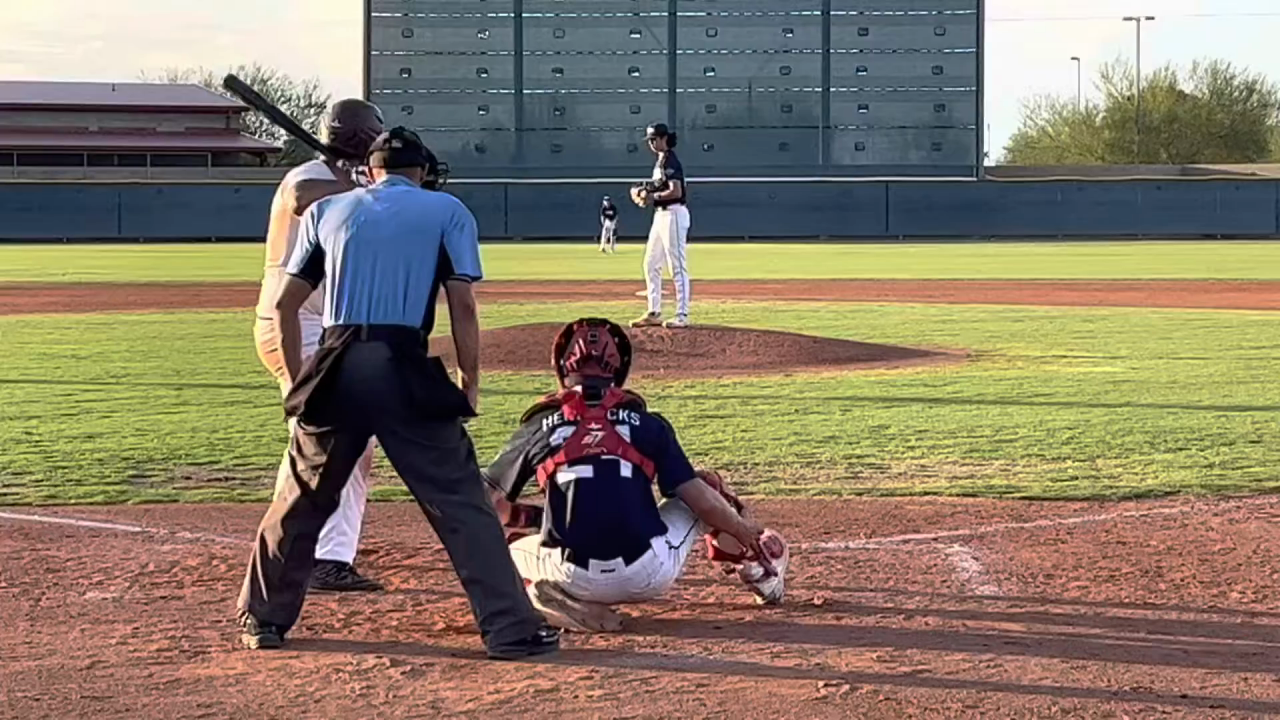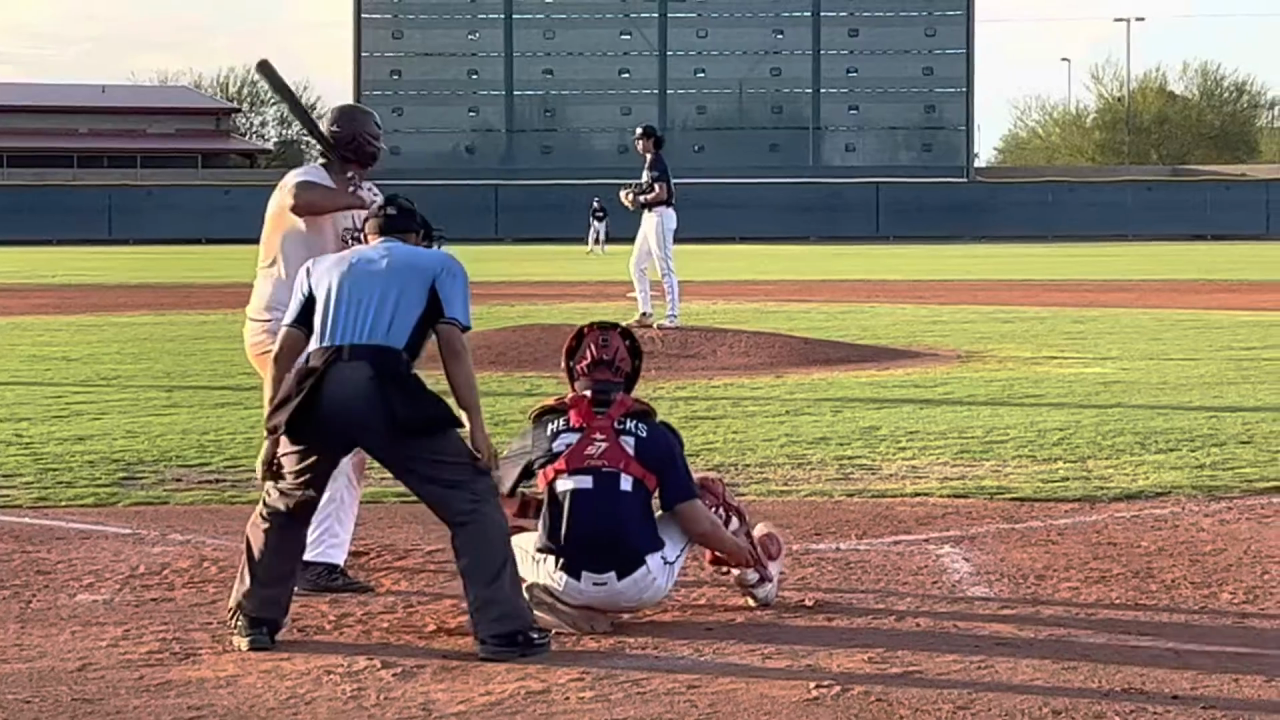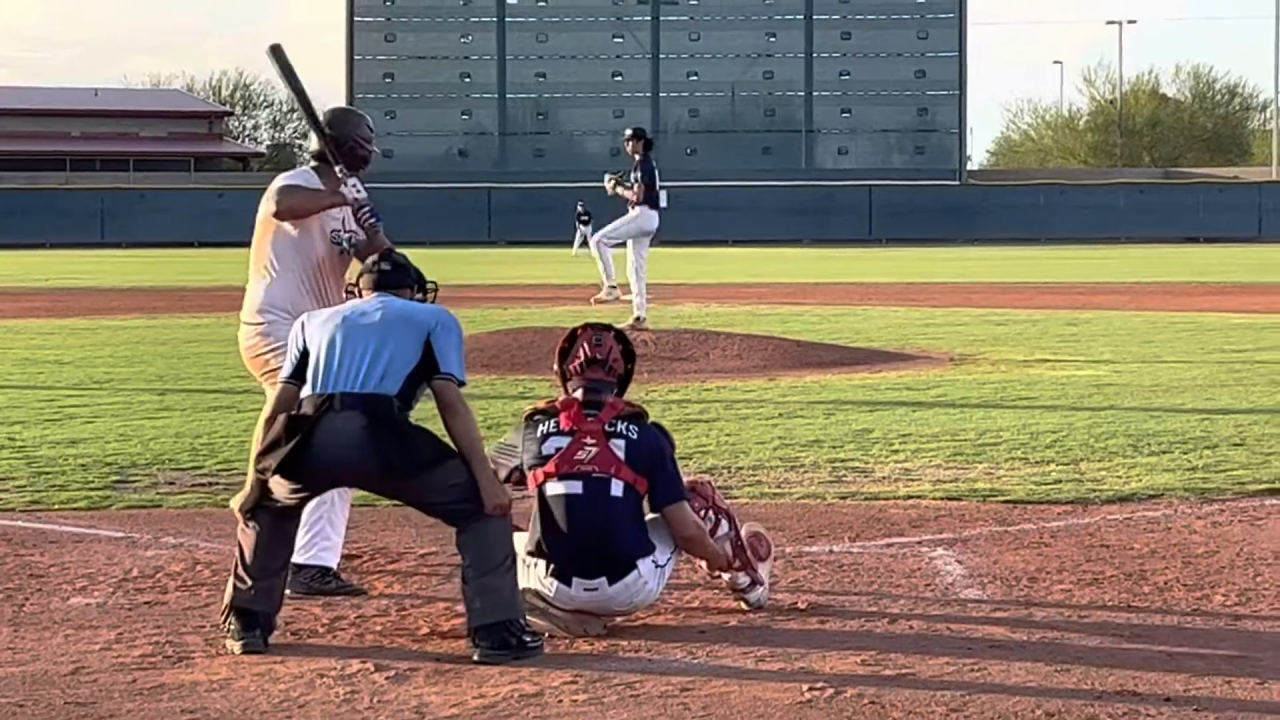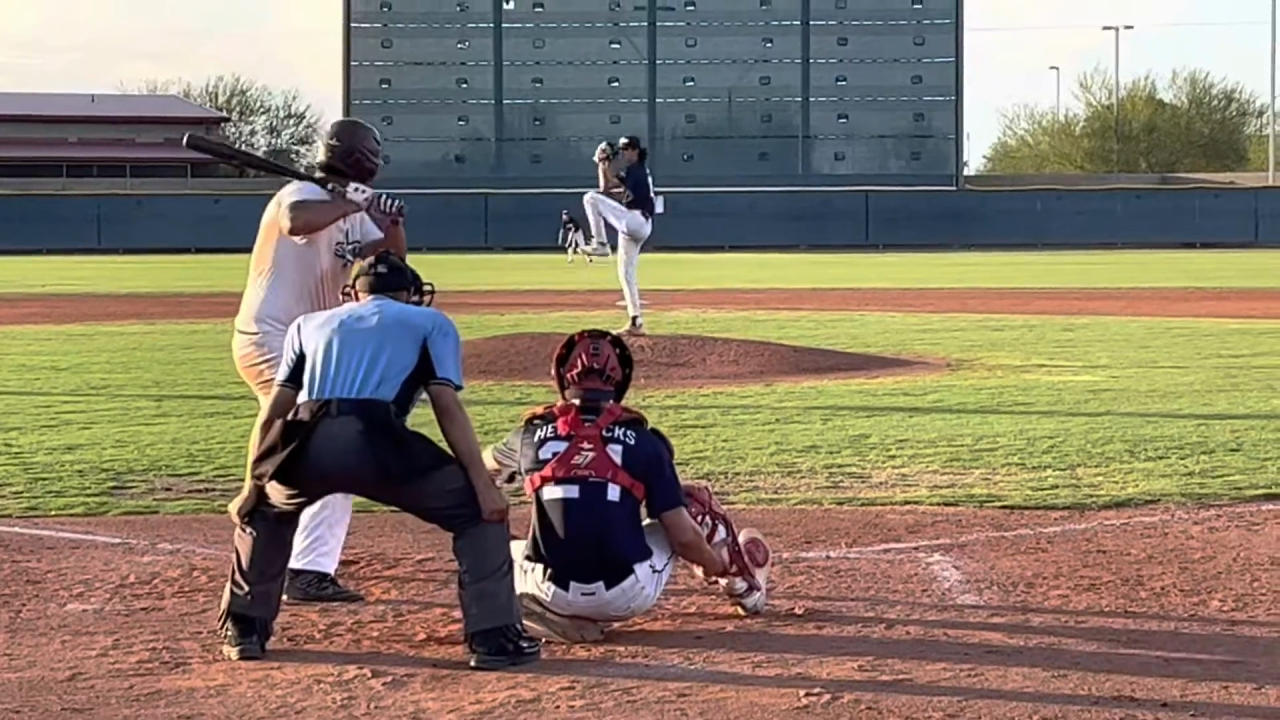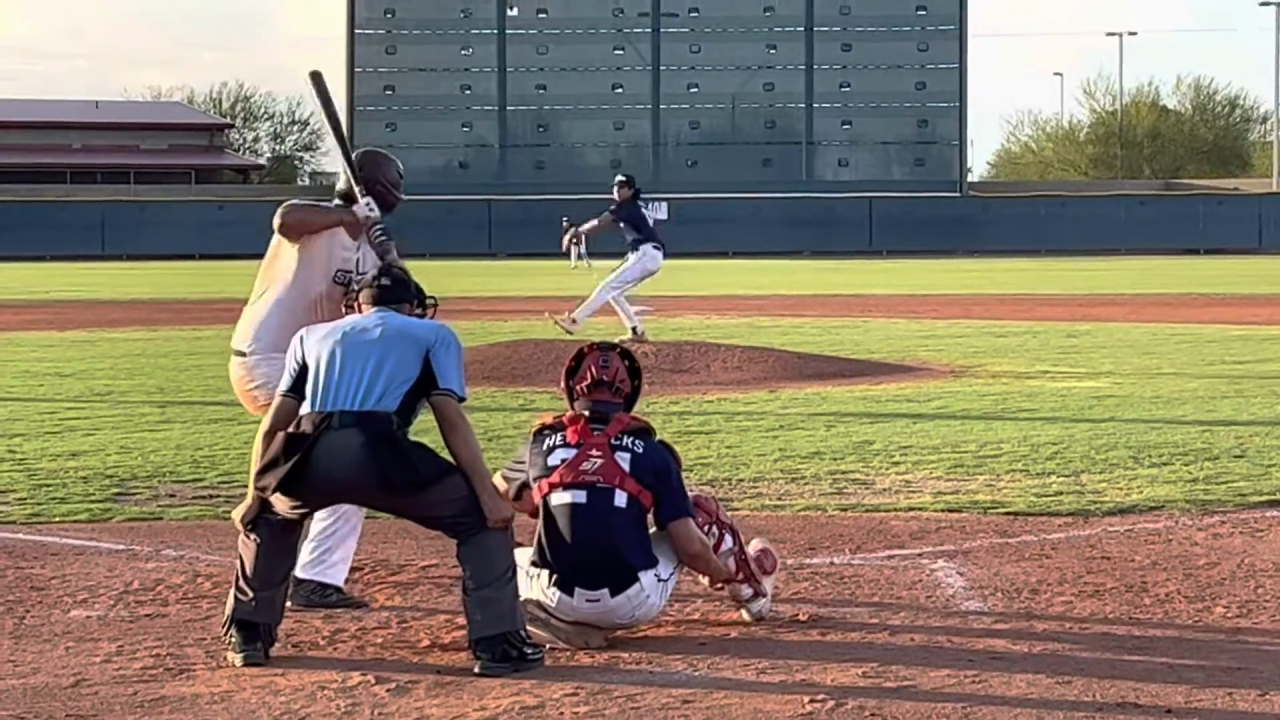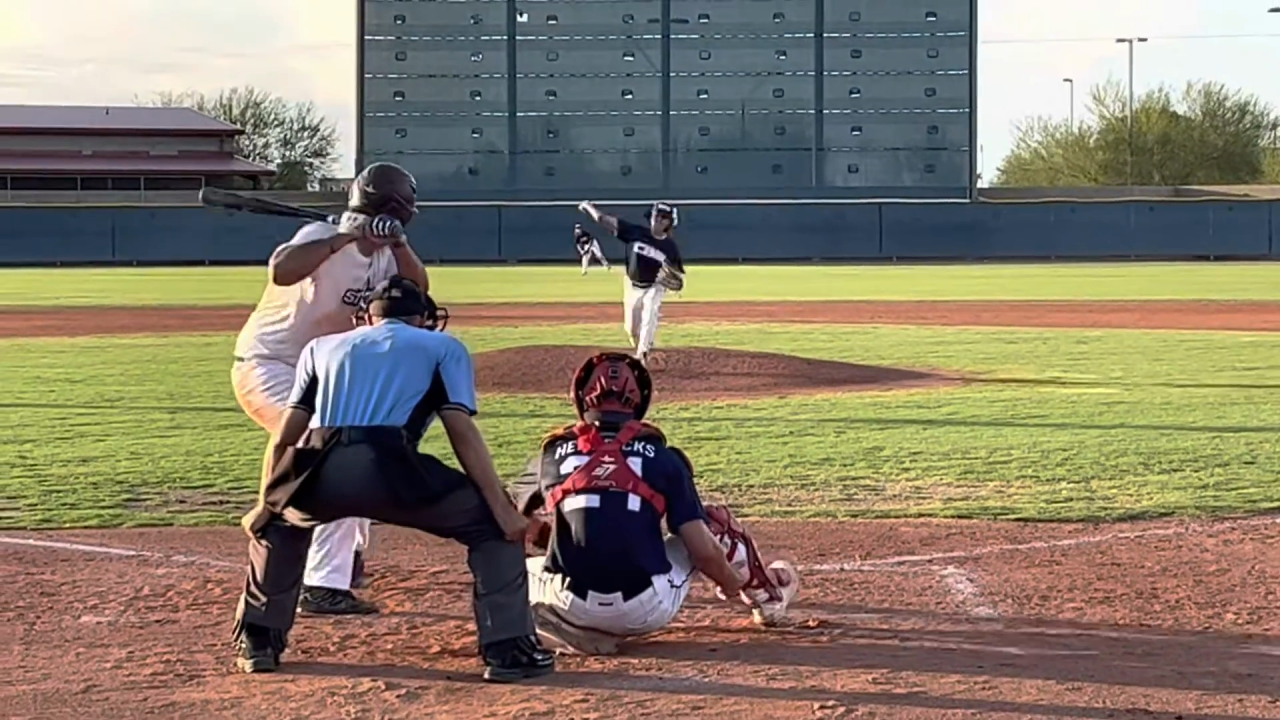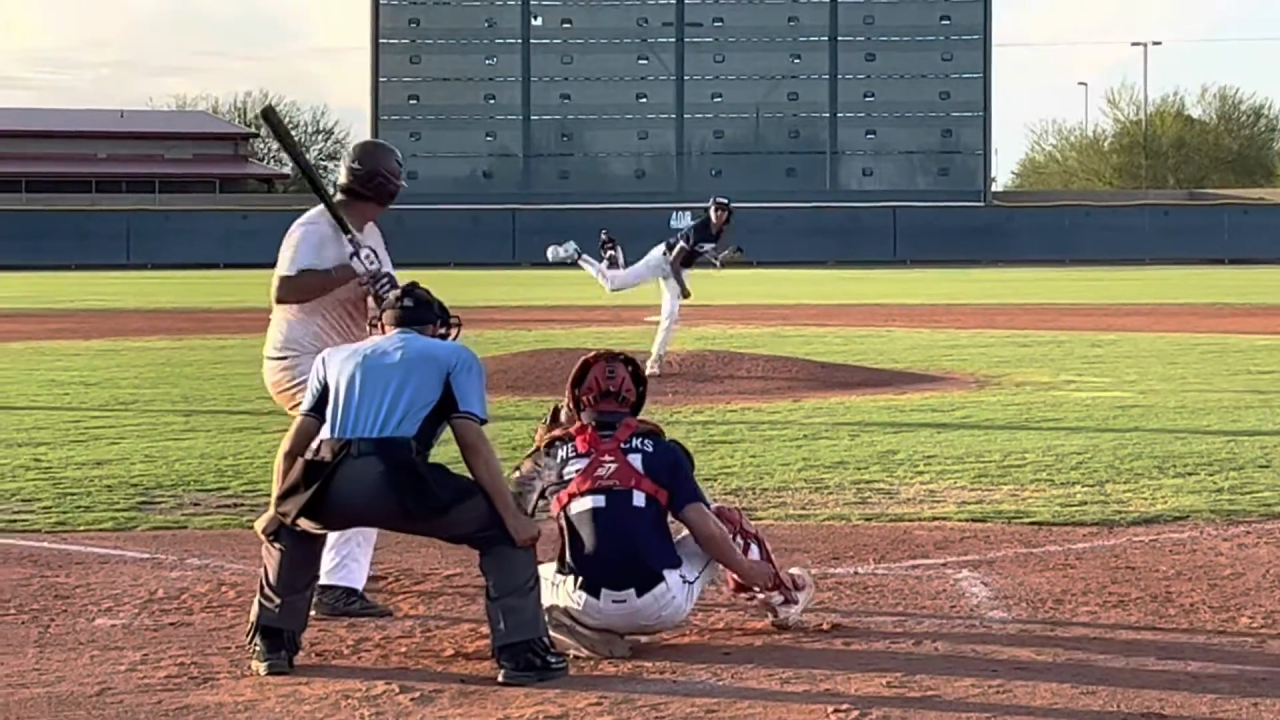
dt=0.4s
person 1, frame 1
left shoulder: (347, 191)
right shoulder: (310, 176)
right elbow: (300, 201)
right wrist: (352, 182)
left hip: (326, 330)
right hip: (298, 329)
right ankle: (326, 562)
person 1, frame 2
left shoulder: (350, 196)
right shoulder: (308, 179)
right elbow: (298, 201)
right wrist: (356, 200)
right hip: (286, 330)
right ankle: (319, 565)
person 1, frame 3
left shoulder: (342, 197)
right shoulder: (298, 182)
left elbow: (377, 259)
right elbow: (279, 206)
left wrist: (371, 226)
right wrist: (340, 197)
right hip: (280, 334)
right ankle: (311, 567)
person 1, frame 4
left shoulder: (351, 213)
right shoulder: (302, 193)
left elbow: (387, 258)
right elbow: (298, 223)
left wrist: (392, 224)
right wrist: (350, 203)
right hip: (274, 342)
right ankle: (309, 573)
person 1, frame 5
left shoulder: (370, 240)
right shoulder: (318, 224)
right elbow: (284, 221)
left wrist: (387, 256)
right wrist: (350, 214)
right hip: (266, 362)
left ankle: (334, 547)
right ankle: (315, 581)
person 1, frame 6
left shoulder: (384, 251)
right shoulder: (322, 236)
left elbow: (416, 289)
right elbow: (280, 272)
left wrist: (399, 244)
right wrist: (341, 238)
right hip: (267, 368)
left ankle: (343, 556)
right ankle: (324, 587)
person 1, frame 7
left shoulder: (370, 233)
right shoulder: (316, 228)
left elbow: (388, 298)
right elbow: (285, 291)
left wrist: (386, 285)
right wrist: (349, 272)
right hip: (304, 367)
left ankle: (337, 567)
right ankle: (338, 589)
person 2, frame 1
left shoulder: (326, 211)
right shoulder: (448, 210)
left elbow: (285, 303)
right elbow: (462, 305)
left wrist: (297, 376)
right wrist: (471, 380)
left hip: (336, 369)
right hip: (404, 368)
left knee: (305, 497)
right knee: (458, 498)
left ankle: (264, 619)
right ankle: (511, 629)
person 2, frame 2
left shoulder: (321, 265)
right shoulder: (440, 263)
left elbow: (281, 356)
right elbow: (453, 346)
left wrist: (271, 436)
right wrist: (477, 428)
left hip: (318, 394)
right hip: (387, 391)
left knee: (283, 501)
right knee: (474, 500)
left ankle: (254, 621)
right ankle: (504, 630)
person 2, frame 3
left shoulder: (314, 320)
right shoulder: (434, 317)
left elbow: (277, 410)
right elbow: (450, 402)
left wrist: (253, 483)
right wrist: (485, 478)
left hip: (311, 440)
right hip: (379, 436)
left knee: (268, 503)
right knee: (481, 505)
left ankle: (247, 623)
right ankle: (496, 632)
person 2, frame 4
left shoulder: (309, 323)
right shoulder: (430, 321)
left elbow: (273, 413)
right elbow: (447, 406)
left wrist: (252, 486)
right wrist: (483, 485)
left hip: (307, 446)
right hip: (376, 442)
left knee: (264, 508)
right knee: (477, 509)
left ankle: (244, 629)
right ankle: (494, 637)
person 2, frame 5
left shoulder: (311, 335)
right shoulder: (433, 333)
left elbow: (274, 425)
right elbow: (450, 417)
left wrist: (255, 496)
right wrist: (488, 495)
left hip: (309, 460)
right hip: (378, 455)
left knee: (268, 516)
right knee: (480, 515)
left ankle: (248, 635)
right ankle: (497, 643)
person 2, frame 6
left shoulder: (322, 346)
right shoulder: (443, 346)
left elbow: (284, 439)
right elbow: (461, 431)
left wrist: (266, 504)
right wrist: (502, 509)
left hip: (318, 475)
right hip: (388, 469)
left knee: (278, 524)
right knee: (491, 522)
left ankle: (258, 642)
right ankle: (507, 650)
person 2, frame 7
left shoulder: (334, 356)
right shoulder: (454, 355)
left elbow: (292, 447)
right elbow: (472, 441)
left wrist: (277, 509)
right wrist: (513, 517)
left hip: (329, 487)
right hip: (398, 481)
left knee: (290, 526)
right knee: (503, 526)
left ankle: (272, 644)
right ankle: (521, 652)
person 3, frame 1
left shoulder: (539, 425)
right shoulder: (646, 423)
right elbow: (704, 503)
right wrist: (744, 529)
left hip: (573, 578)
right hip: (647, 574)
left knee: (513, 549)
right knee: (707, 486)
left ankle: (568, 598)
right ankle: (761, 576)
person 3, frame 2
left shoulder: (545, 427)
right shoulder: (653, 434)
right elbow: (699, 527)
right wrist: (738, 550)
left hip: (565, 584)
right hip: (640, 586)
left knee: (509, 542)
right knee: (708, 491)
left ankle: (561, 602)
right ankle: (758, 579)
person 3, frame 3
left shoulder: (535, 428)
right shoulder: (644, 435)
right elbow: (686, 532)
right wrist: (720, 558)
left hip: (557, 587)
right hip: (631, 590)
right knee: (698, 496)
left ankle: (554, 606)
right ankle: (748, 581)
person 3, frame 4
left shoulder: (534, 432)
right shoulder: (642, 440)
left elbow: (487, 464)
right elbow: (684, 537)
right wrist: (716, 564)
left hip: (554, 594)
right hip: (628, 596)
right knee: (694, 501)
left ankle: (557, 614)
right ankle: (745, 586)
person 3, frame 5
left shoulder: (543, 442)
right shoulder: (650, 451)
left elbow: (500, 491)
right elbow: (691, 548)
right wrist: (721, 572)
left hip: (557, 601)
right hip: (632, 605)
right knee: (703, 510)
left ankle: (564, 622)
right ankle: (751, 590)
person 3, frame 6
left shoulder: (555, 452)
right shoulder: (661, 457)
right elbow: (703, 551)
right wrist: (730, 581)
left hip: (572, 605)
right hip: (646, 610)
right knee: (714, 520)
left ankle: (569, 624)
right ankle: (767, 596)
person 3, frame 7
left shoulder: (555, 454)
right shoulder: (660, 450)
right elbow: (705, 529)
right wrist: (746, 567)
left hip: (589, 608)
right hip: (662, 606)
right knee: (726, 522)
left ankle: (579, 626)
right ankle: (782, 599)
person 4, frame 1
left shoulder: (670, 160)
right shoulder: (659, 162)
left elbow: (676, 191)
left wrist: (653, 196)
right wrist: (646, 193)
left hip: (674, 215)
right hip: (660, 215)
left knee: (677, 266)
right knee: (651, 265)
left ankle: (682, 315)
right ankle: (654, 313)
person 4, frame 2
left shoulder: (656, 163)
right shoulder: (651, 163)
left elbow: (662, 195)
left wrist: (639, 199)
right wrist: (635, 196)
left hip: (660, 217)
right hip: (650, 217)
left knee: (665, 268)
right knee: (637, 265)
left ankle: (672, 316)
right ankle: (645, 314)
person 4, frame 3
left shoulder: (642, 164)
right shoulder: (643, 163)
left elbow: (637, 196)
left wrist: (618, 189)
right wrist: (619, 186)
left hip: (642, 215)
right hip: (647, 218)
left knee: (598, 240)
right knee: (636, 269)
left ankle: (611, 288)
right ankle: (639, 317)
person 4, frame 4
left shoulder: (635, 169)
right shoulder: (638, 171)
left elbow: (605, 188)
right elbow: (612, 188)
left wrist: (602, 164)
right wrist: (603, 163)
left hip: (633, 220)
right hip: (640, 227)
left knee: (591, 198)
right knee: (627, 275)
left ankle: (600, 242)
right ankle: (636, 323)
person 4, frame 5
left shoulder: (626, 206)
right shoulder: (634, 208)
left elbow: (599, 222)
left wrist: (576, 231)
left hip: (647, 255)
right hip: (648, 255)
left knee: (607, 287)
right knee: (613, 294)
left ankle: (574, 321)
right ankle: (637, 332)
person 4, frame 6
left shoulder: (671, 247)
right shoulder: (636, 231)
left elbow: (678, 275)
right elbow: (604, 220)
right wrist: (589, 207)
left hip: (655, 286)
right hip: (635, 286)
left knee: (650, 312)
right knee: (632, 330)
left ankle: (642, 355)
right ankle: (645, 342)
person 4, frame 7
left shoulder: (718, 232)
right shoulder: (697, 230)
right elbow: (674, 259)
left wrist: (719, 259)
right wrist: (683, 287)
left hip: (682, 270)
right hip: (661, 259)
left knee: (671, 315)
right knee: (614, 283)
left ankle: (655, 359)
right ankle: (576, 254)
